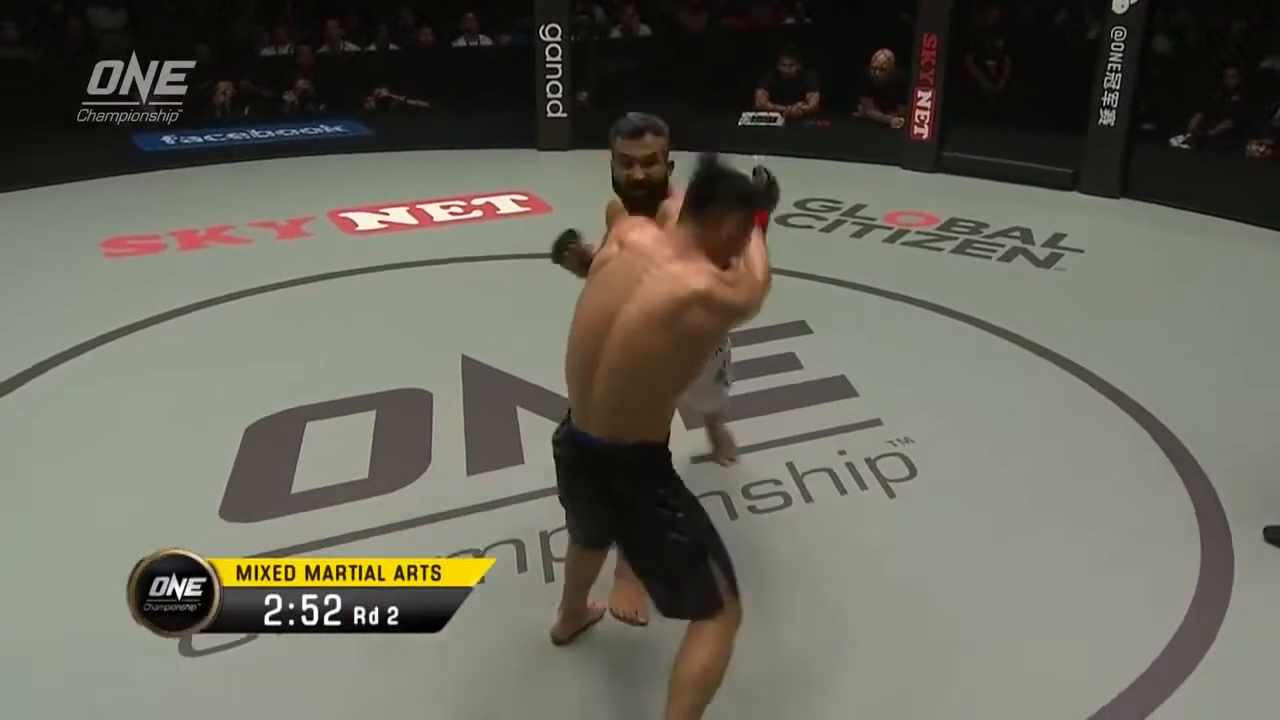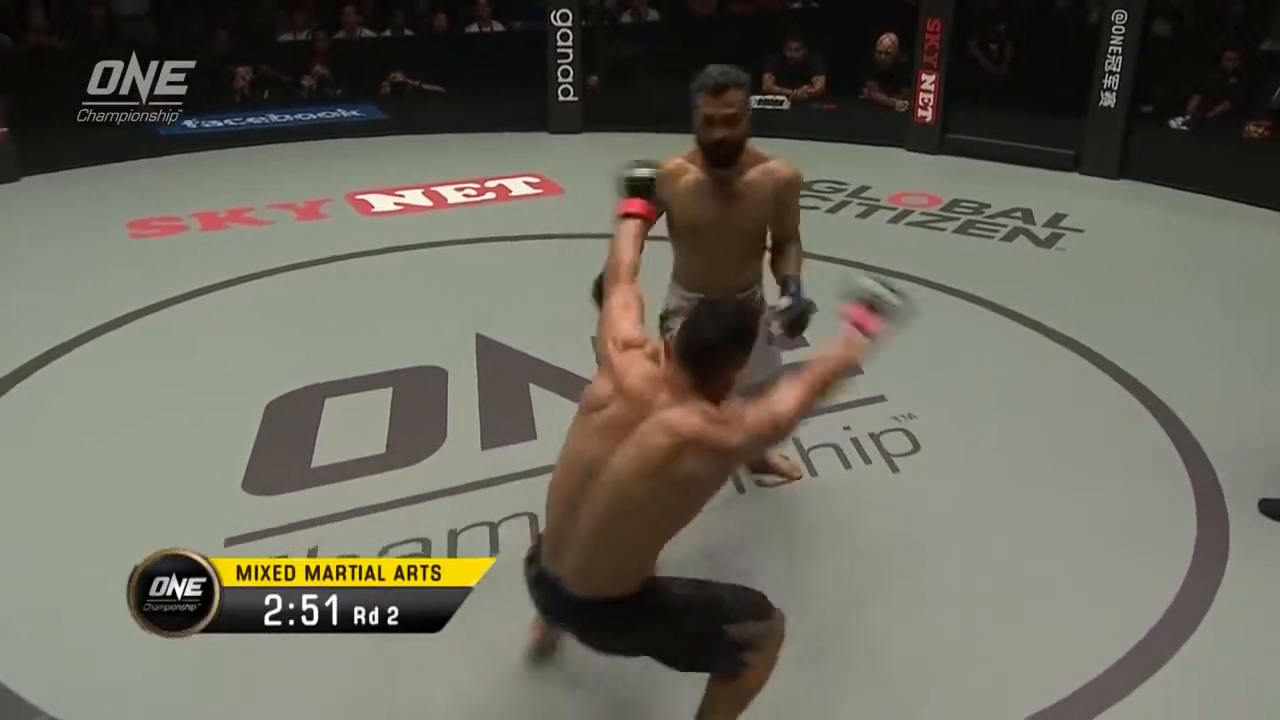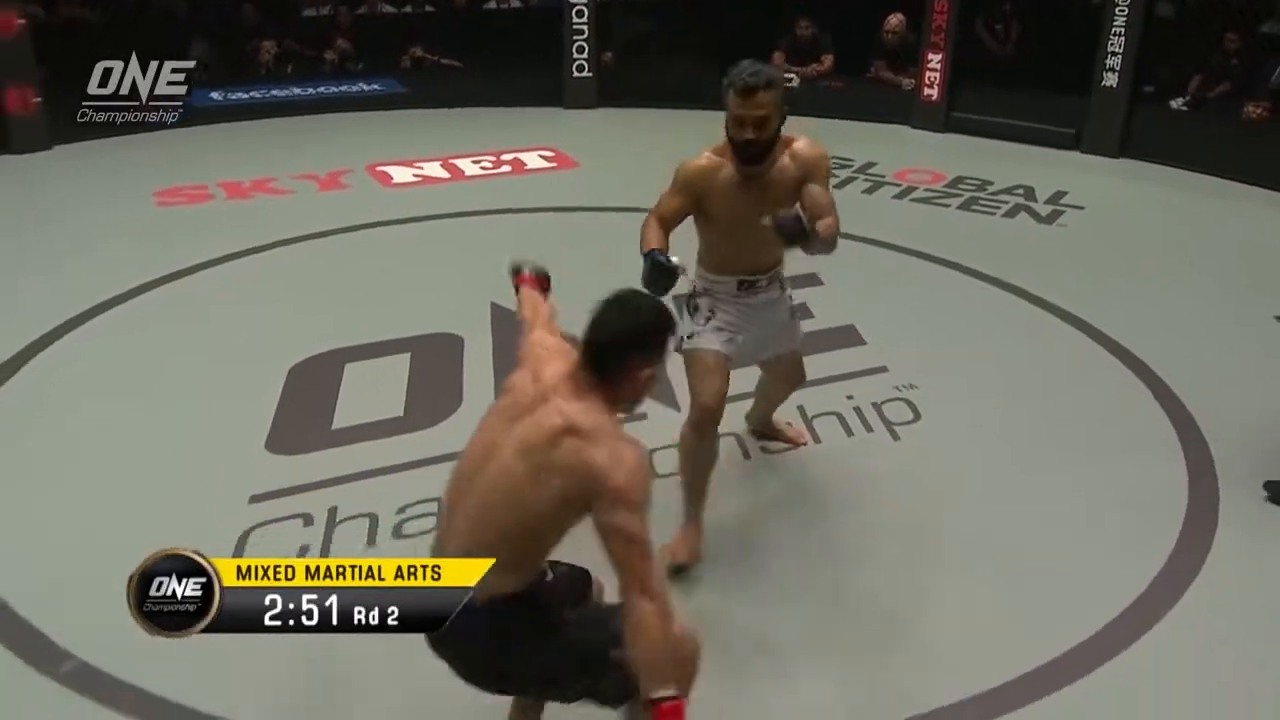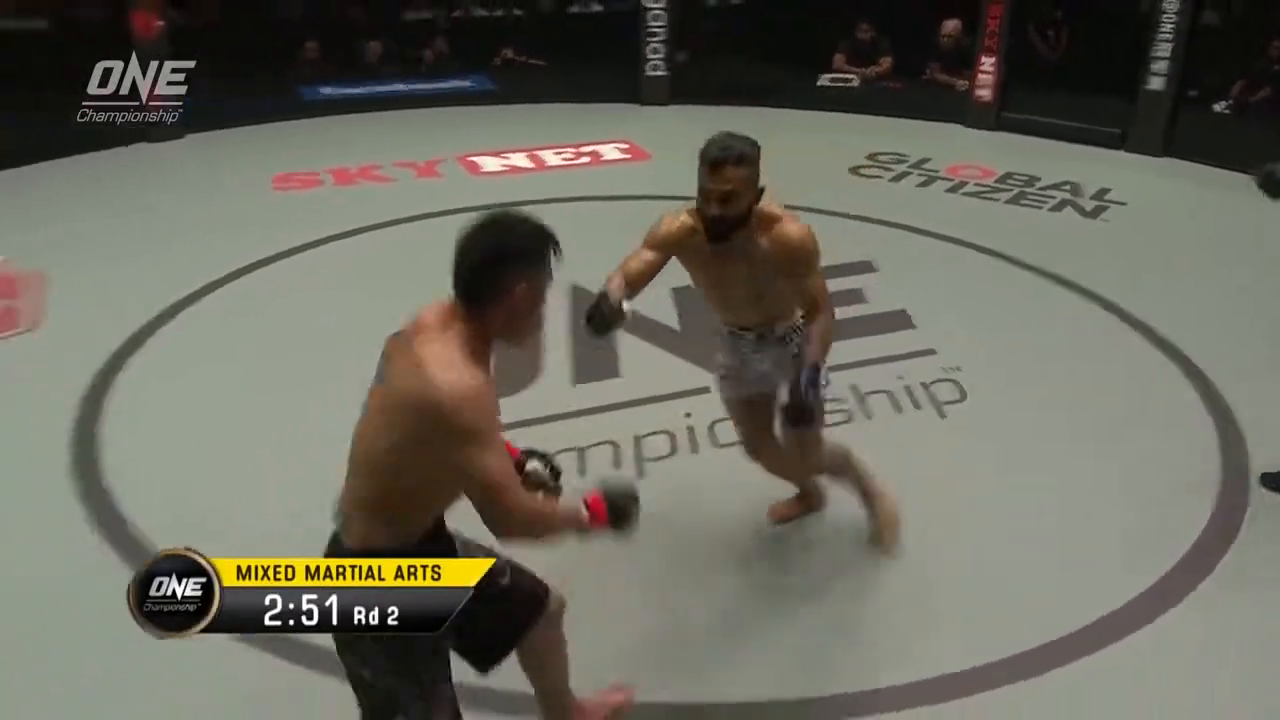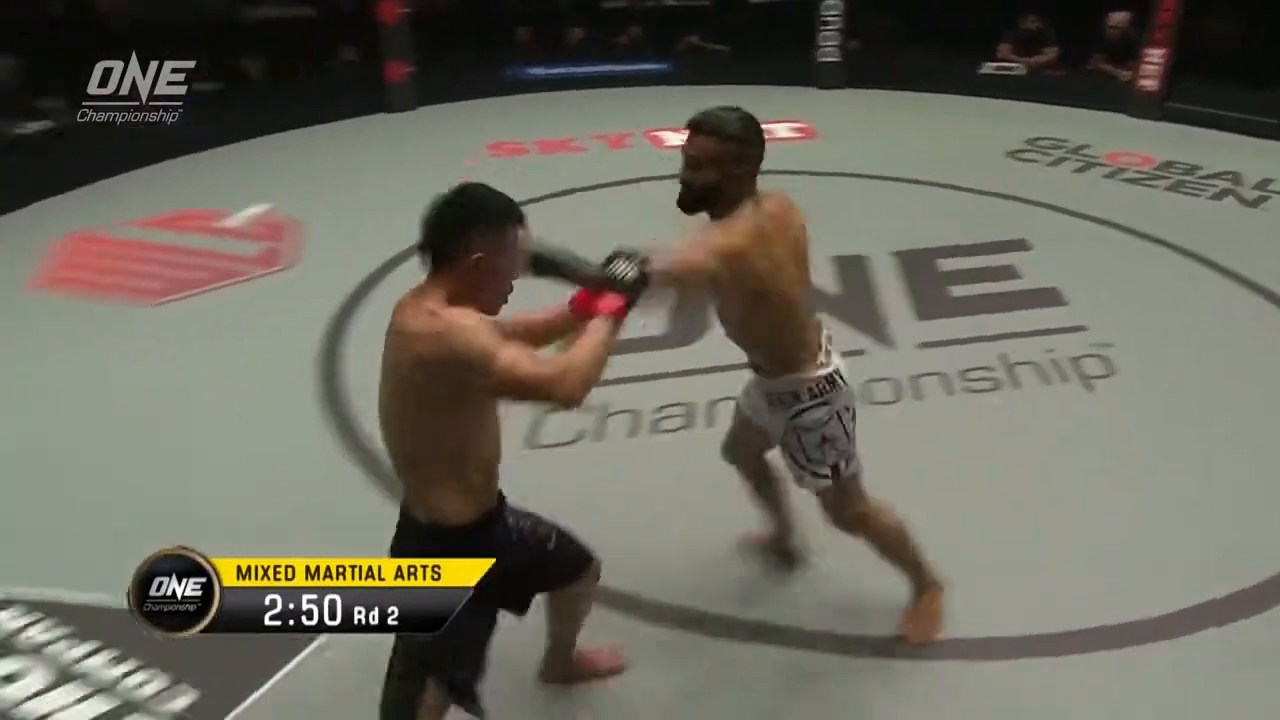
dt=0.3s
person 1, frame 1
left shoulder: (629, 235)
right shoulder: (716, 296)
right elbow: (756, 281)
right wrist: (756, 219)
left hip: (570, 452)
right hip: (631, 467)
left knee: (593, 525)
right knee: (718, 612)
left ankle: (571, 615)
person 1, frame 2
left shoulder: (625, 364)
right shoulder: (717, 438)
left elbow: (620, 278)
right elbow: (811, 385)
left wrist: (634, 212)
right wrist: (862, 328)
left hip: (539, 585)
right hip: (605, 616)
right knee: (763, 633)
left ankle: (547, 629)
person 1, frame 3
left shoulder: (544, 360)
right shoulder: (612, 458)
left elbow: (537, 314)
right elbow: (646, 597)
left wrist: (528, 283)
right hip: (483, 628)
left knee: (577, 591)
right knee: (678, 646)
person 1, frame 4
left shoulder: (436, 324)
right shoulder: (453, 385)
right elbow: (510, 518)
left wrist: (508, 457)
right wrist: (593, 513)
left hip: (428, 548)
left knee: (543, 612)
person 1, frame 5
left shoulder: (431, 309)
right shoulder: (442, 334)
left elbow: (523, 332)
right elbow: (564, 388)
left wrist: (591, 302)
right wrist: (610, 308)
left hip: (484, 520)
right hip: (445, 553)
left knee: (581, 573)
left ankle: (562, 661)
person 2, frame 1
left shoulder: (687, 214)
right shoulder: (619, 211)
right wrist: (578, 255)
left knee: (711, 412)
left ankle: (716, 437)
right ankle: (630, 567)
person 2, frame 2
left shoulder: (779, 178)
right shoulder: (671, 178)
left elbow: (786, 244)
right elbow: (634, 227)
left wrist: (793, 291)
right wrist: (620, 272)
right hip: (689, 311)
left ankle: (753, 453)
person 2, frame 3
left shoulder: (805, 157)
right shoulder: (701, 172)
left elbow: (830, 236)
right elbow: (657, 221)
left wrist: (806, 229)
right wrist: (655, 258)
left hip: (771, 291)
right hip: (717, 297)
left knee: (784, 379)
right knee: (705, 409)
left ankle: (761, 420)
right ankle: (691, 524)
person 2, frame 4
left shoulder: (788, 236)
right shoulder: (679, 230)
left elbow: (820, 314)
right elbow: (627, 275)
left wrist: (808, 381)
right wrist: (609, 302)
left hip: (788, 339)
right hip: (736, 342)
left knee: (804, 452)
right knee: (758, 447)
left ankle: (868, 488)
right ankle: (808, 493)
person 2, frame 5
left shoulder: (730, 242)
right shoulder: (776, 207)
left elbow: (663, 277)
left hip: (806, 391)
right hip: (777, 379)
left knee: (847, 510)
right knee: (740, 452)
left ankle: (927, 586)
right ankle: (784, 538)
